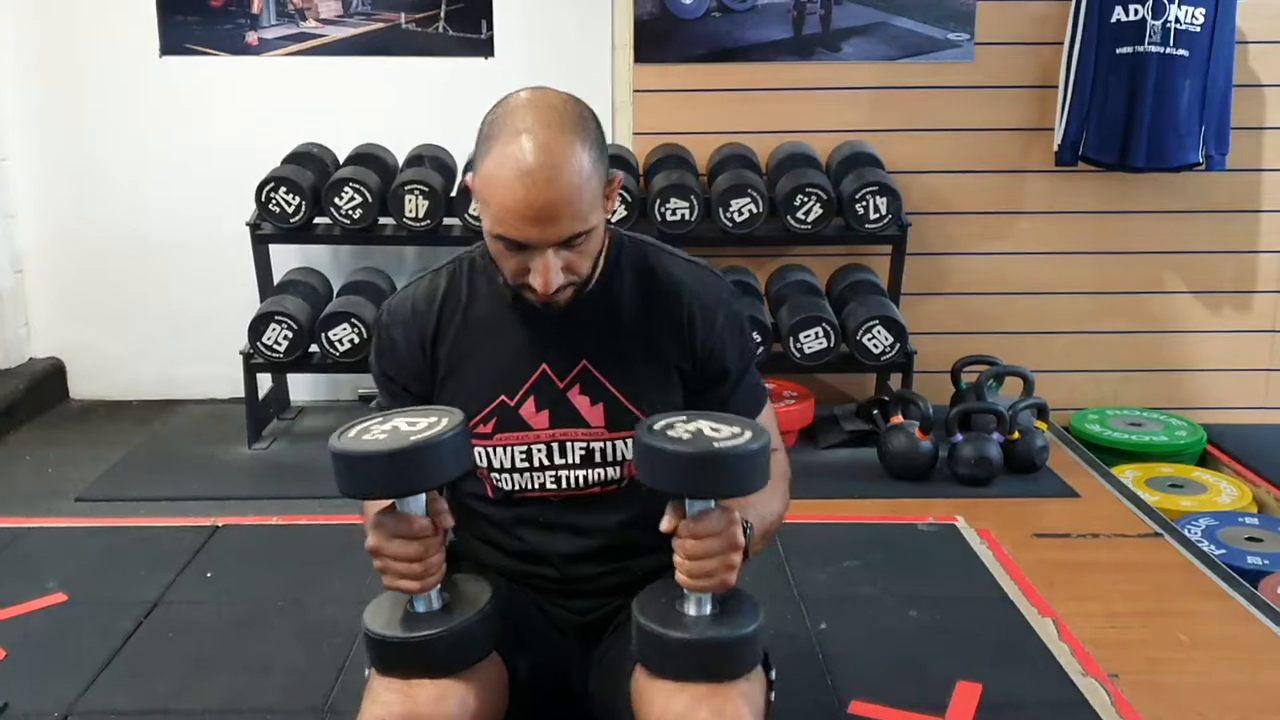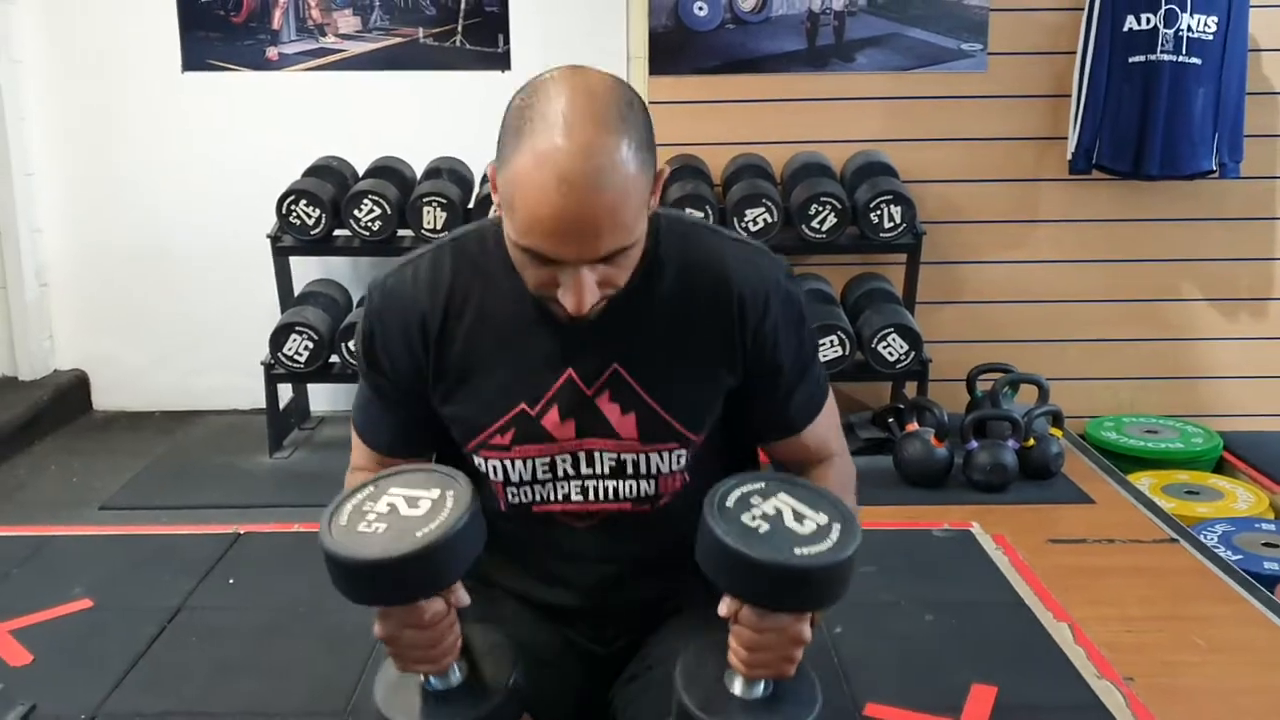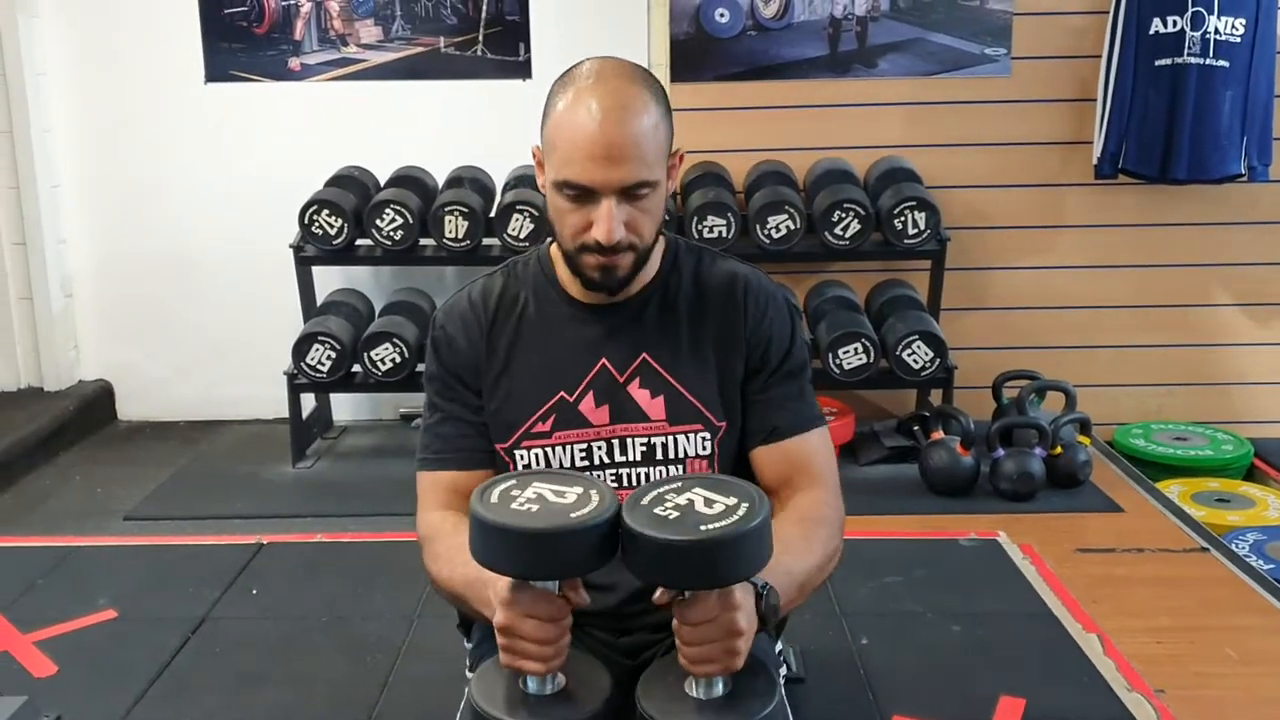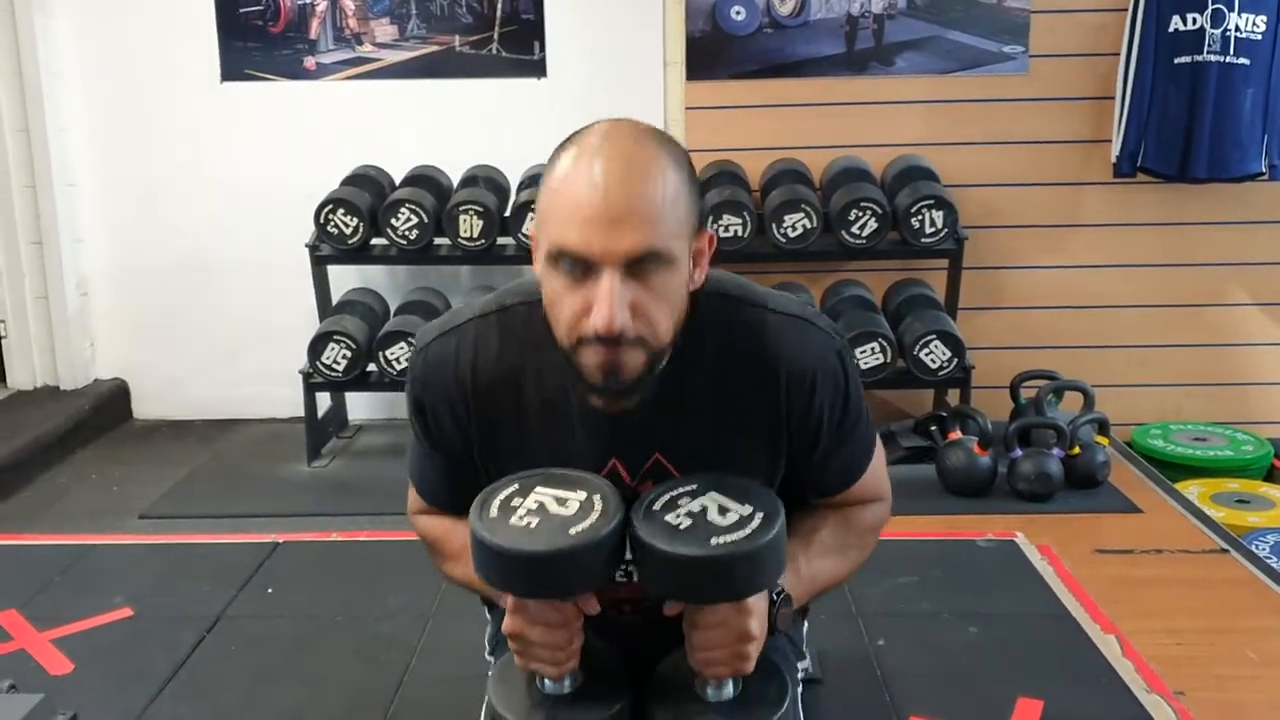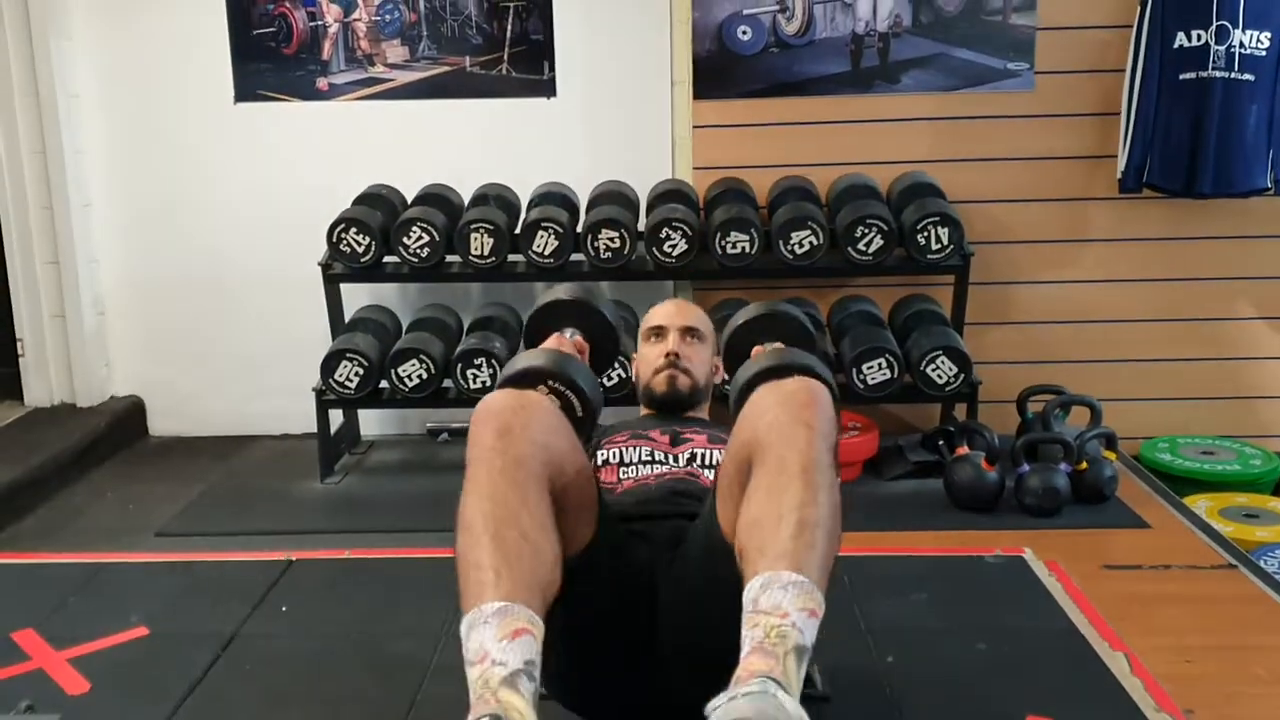
dt=1s
person 1, frame 1
left shoulder: (692, 301)
right shoulder: (417, 320)
left elbow: (761, 458)
left wrist: (737, 526)
right wrist: (394, 526)
left hip: (654, 590)
right hip: (497, 595)
person 1, frame 2
left shoulder: (743, 288)
right shoulder: (412, 303)
left elbow: (821, 464)
right elbow: (378, 474)
left hip: (686, 609)
right hip: (510, 611)
person 1, frame 3
left shoulder: (748, 308)
right shoulder: (473, 323)
left elbow: (812, 499)
right elbow: (444, 514)
left wrist: (754, 592)
right wrist: (498, 592)
left hip: (704, 632)
right hip: (539, 637)
person 1, frame 4
left shoulder: (796, 355)
right shoulder: (459, 362)
left elbow: (861, 502)
right elbow: (438, 513)
left wrist: (767, 595)
right wrist: (515, 586)
left hip: (724, 640)
right hip: (555, 639)
person 1, frame 5
left shoulder: (748, 446)
right shoulder: (592, 444)
right elbow: (533, 521)
left wrist: (778, 410)
right wrist: (546, 412)
left hip: (717, 626)
right hip: (600, 623)
left knee: (798, 402)
right knee: (509, 414)
